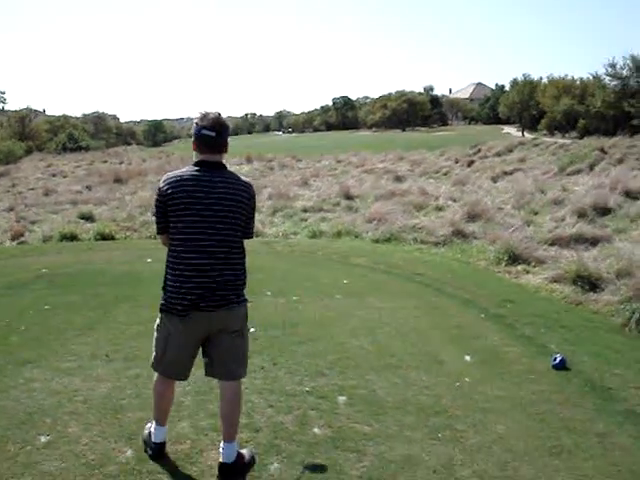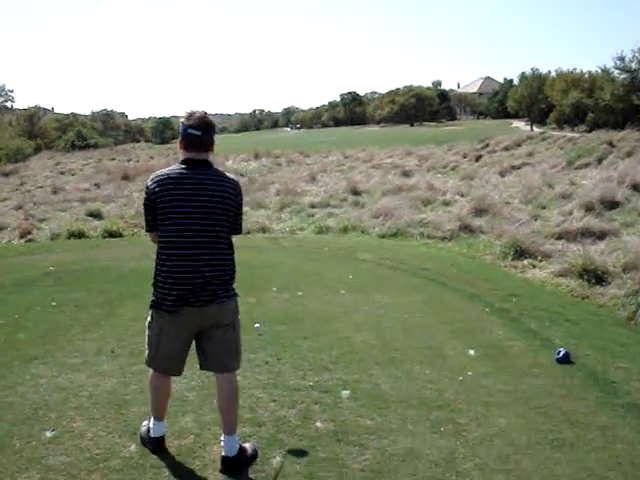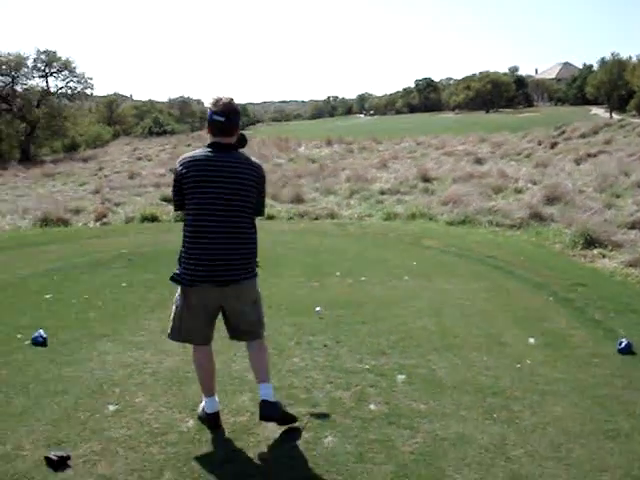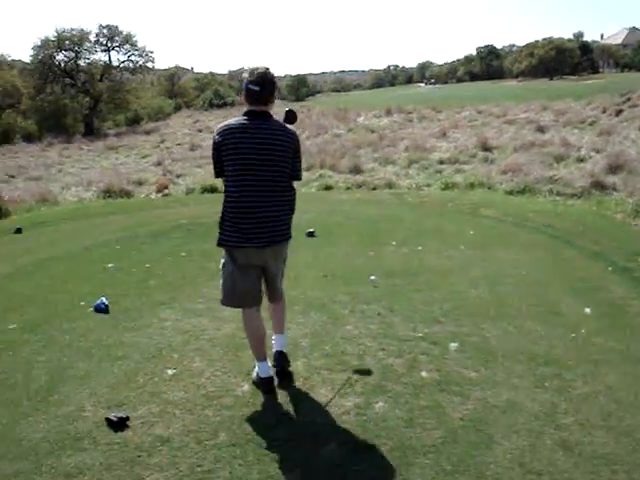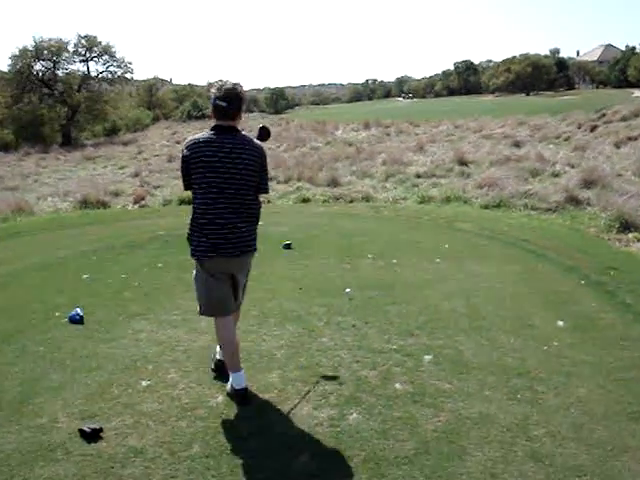
dt=0.2s
person 1, frame 1
left shoulder: (171, 183)
right shoulder: (244, 189)
left elbow: (165, 238)
right elbow: (243, 237)
left hip: (181, 299)
right hip: (228, 300)
left knee: (167, 374)
right knee: (229, 380)
left ankle: (158, 435)
person 1, frame 2
left shoulder: (159, 182)
right shoulder: (231, 186)
left elbow: (154, 235)
right elbow: (231, 233)
left hip: (172, 295)
right hip: (219, 296)
left knee: (161, 369)
right knee: (225, 373)
left ankle: (156, 431)
right ankle: (231, 450)
person 1, frame 3
left shoulder: (186, 164)
right shoulder: (254, 170)
left elbow: (182, 212)
right elbow: (255, 215)
left hip: (197, 271)
right hip: (241, 272)
left knee: (200, 342)
right knee: (254, 336)
left ankle: (210, 408)
right ankle: (267, 400)
person 1, frame 4
left shoulder: (224, 133)
right shoulder: (289, 136)
left elbow: (224, 178)
right elbow: (292, 181)
left hip: (239, 234)
right hip: (277, 232)
left knee: (250, 305)
right knee: (276, 294)
left ankle: (264, 372)
right ankle: (281, 351)
person 1, frame 5
left shoulder: (193, 146)
right shoulder: (255, 150)
left elbow: (191, 189)
right elbow: (259, 196)
left hip: (208, 243)
right hip: (243, 242)
left knee: (222, 313)
right knee: (233, 306)
left ankle: (238, 382)
right ankle: (223, 357)
